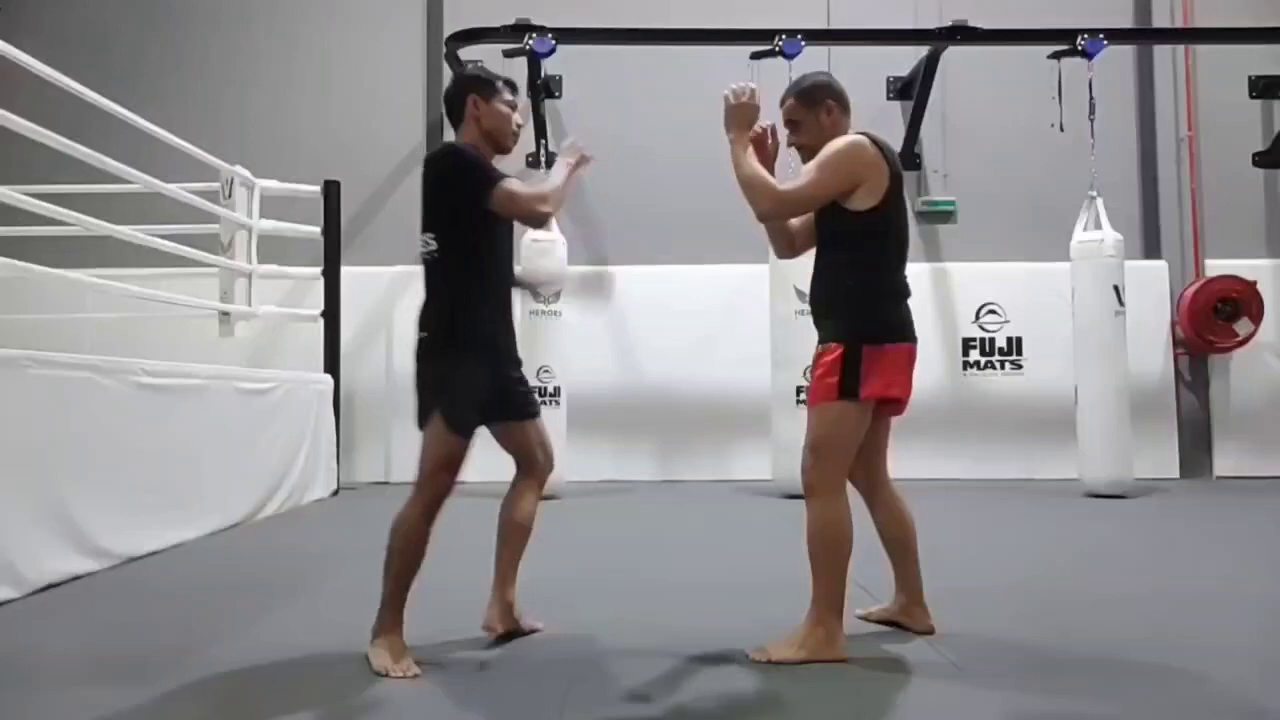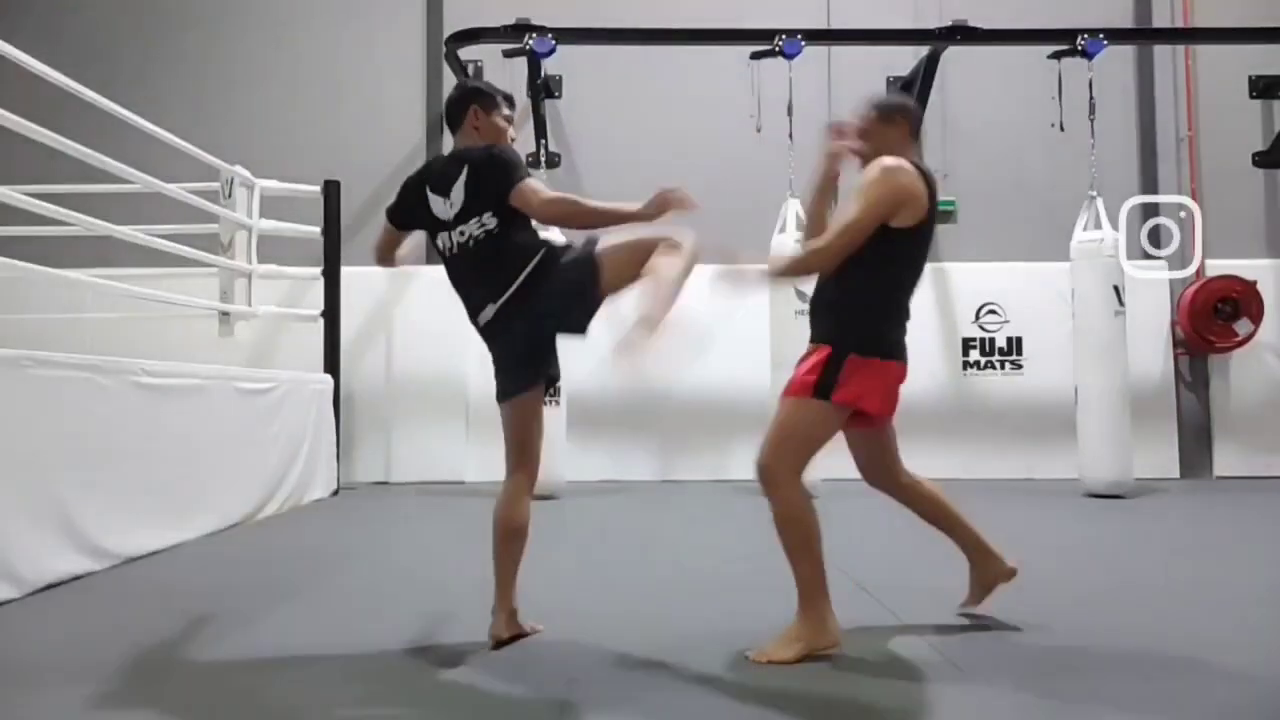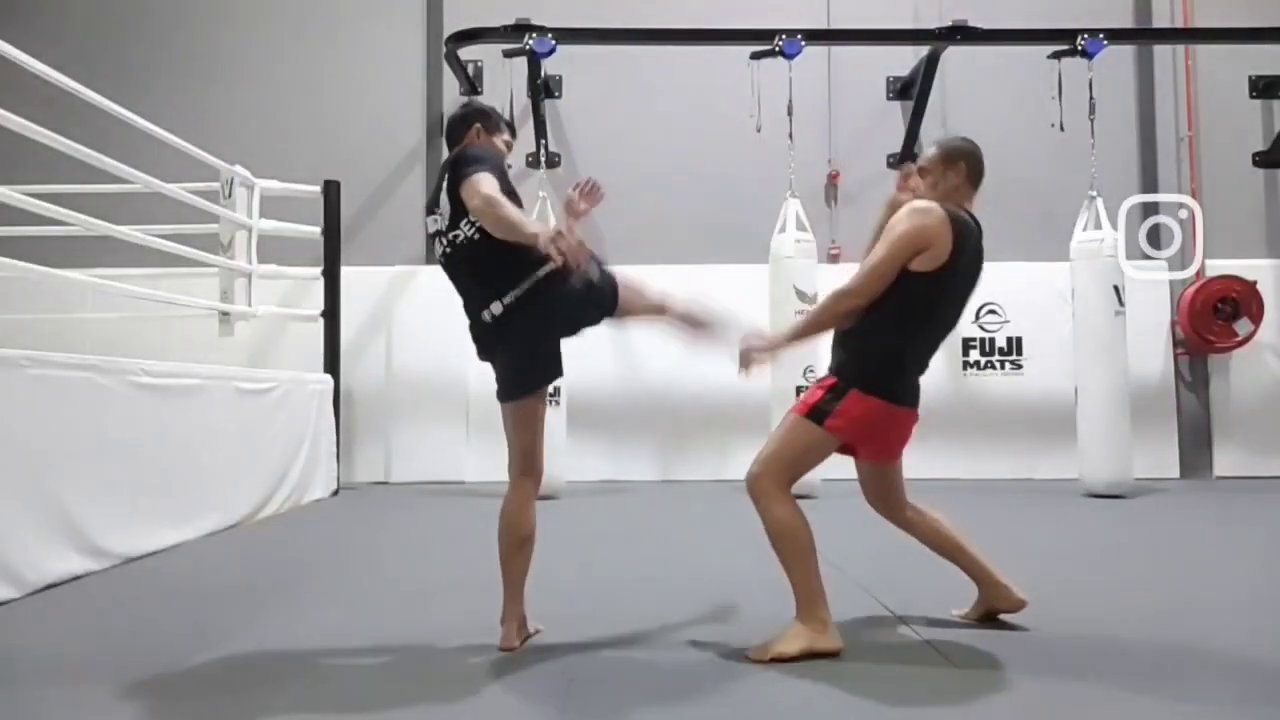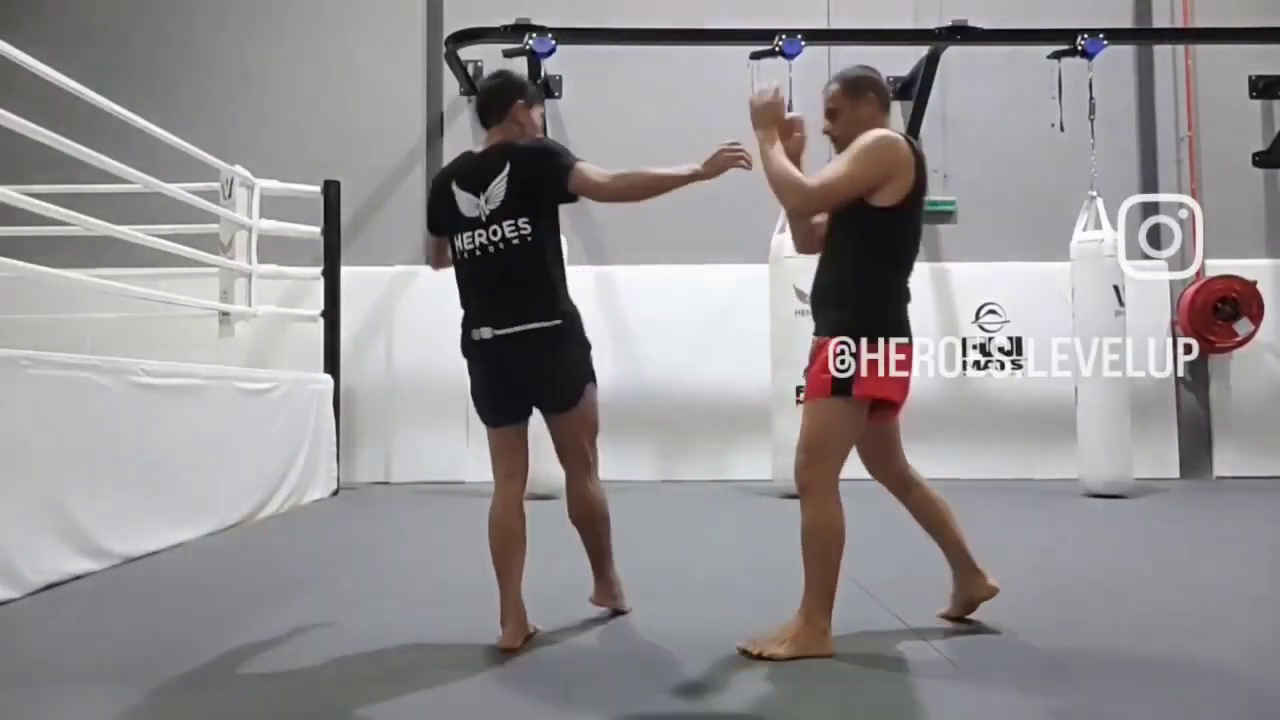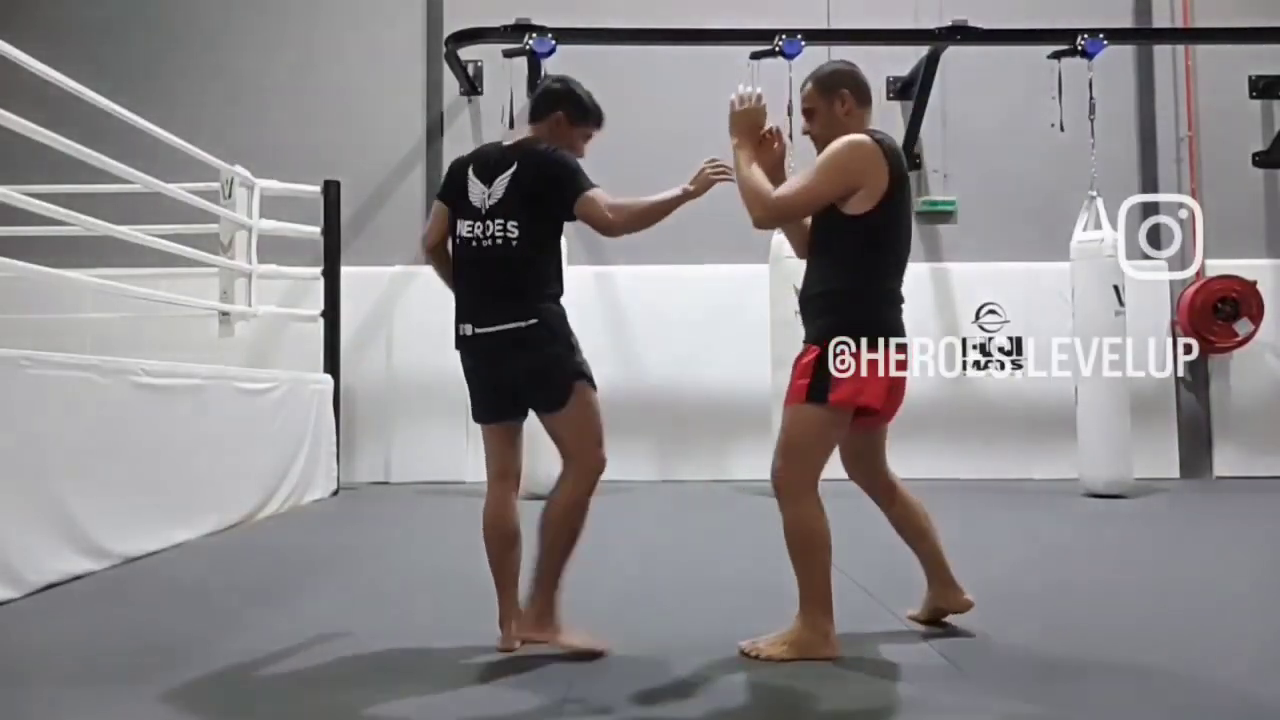
dt=0.3s
person 1, frame 1
left shoulder: (477, 173)
right shoulder: (452, 162)
right elbow: (537, 208)
right wrist: (567, 165)
left hip: (495, 350)
right hip: (454, 352)
left knee: (537, 464)
right knee: (433, 491)
left ankle: (502, 606)
right ankle: (387, 630)
person 1, frame 2
left shoulder: (424, 184)
right shoulder: (492, 161)
left elbow: (384, 253)
right elbow: (546, 208)
right wrist: (641, 210)
left hip: (505, 326)
right hip: (544, 286)
left knee: (523, 472)
right knee: (672, 245)
left ankle: (504, 614)
right ankle: (653, 312)
person 1, frame 3
left shoulder: (439, 213)
right shoulder: (477, 162)
right elbow: (486, 203)
left wrist: (569, 217)
right wrist: (538, 234)
left hip: (499, 330)
right hip: (543, 285)
left knee: (525, 479)
right knee: (651, 302)
left ankle: (513, 620)
person 1, frame 4
left shoulder: (448, 180)
right shoulder: (536, 156)
left elbow: (438, 256)
right elbow: (611, 187)
right wrist: (700, 170)
left hip: (485, 344)
right hip: (549, 333)
left knee: (509, 480)
right knee: (581, 468)
left ankle: (513, 619)
right ankle: (606, 585)
person 1, frame 5
left shoulder: (467, 166)
right shoulder: (549, 165)
left elbow: (433, 244)
right elbow: (611, 220)
right wrist: (688, 190)
left hip: (477, 339)
right hip: (534, 334)
left knee: (502, 480)
right knee: (585, 462)
left ankle: (511, 620)
right ankle: (539, 611)
person 2, frame 1
left shoulder: (855, 151)
right shoulder: (845, 173)
left elbow: (773, 203)
right elbow: (788, 243)
left wrist: (738, 138)
right wrist: (764, 165)
left hip: (862, 342)
right hip: (874, 339)
left knee: (822, 478)
right knee: (869, 477)
left ankle: (824, 631)
right ankle: (911, 601)
person 2, frame 2
left shoulder: (893, 174)
right shoulder: (903, 189)
left elbow: (829, 252)
right elbow: (822, 239)
left wrist: (765, 272)
right wrist: (828, 176)
left hip: (851, 350)
right hip: (877, 353)
left knee: (776, 468)
right knee: (886, 473)
left ankle: (815, 623)
right ankle: (987, 561)
person 2, frame 3
left shoulder: (924, 218)
right shoulder: (967, 240)
left elbow: (854, 296)
left wrist: (777, 341)
right wrist: (894, 211)
left hip: (860, 383)
right hip: (894, 392)
left knee: (766, 480)
right knee: (894, 505)
left ankle: (814, 624)
right ankle: (996, 589)
person 2, frame 4
left shoulder: (885, 147)
right shoulder: (873, 164)
left elbow: (801, 199)
right elbow: (809, 237)
left wrist: (767, 138)
right wrist: (790, 156)
left hip: (857, 339)
right hip: (870, 339)
left knee: (815, 475)
right knee: (891, 469)
left ankle: (813, 627)
right ankle: (969, 577)
person 2, frame 5
left shoulder: (856, 151)
right shoulder: (871, 162)
left elbow: (764, 213)
right elbow: (809, 243)
left wrist: (742, 144)
right wrist: (774, 171)
left hip: (843, 344)
right hip: (872, 344)
left knee: (792, 478)
right knee: (873, 475)
left ankle: (815, 630)
right ankle: (944, 588)
